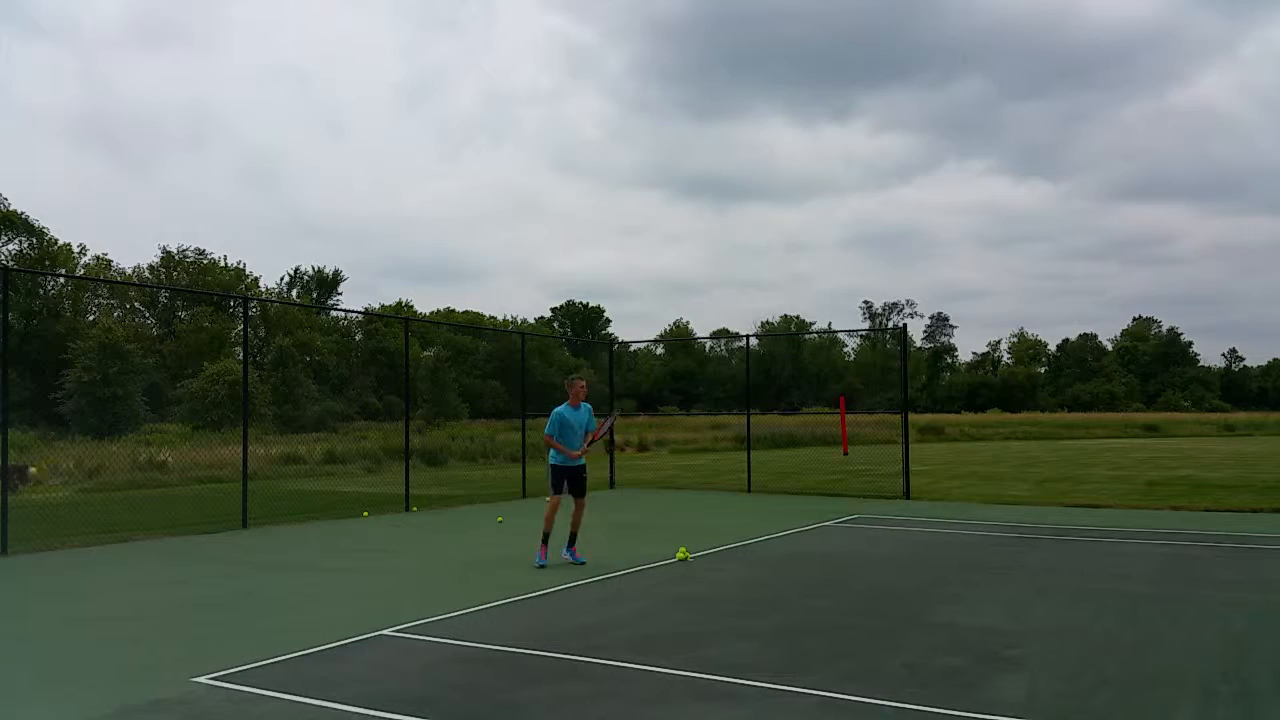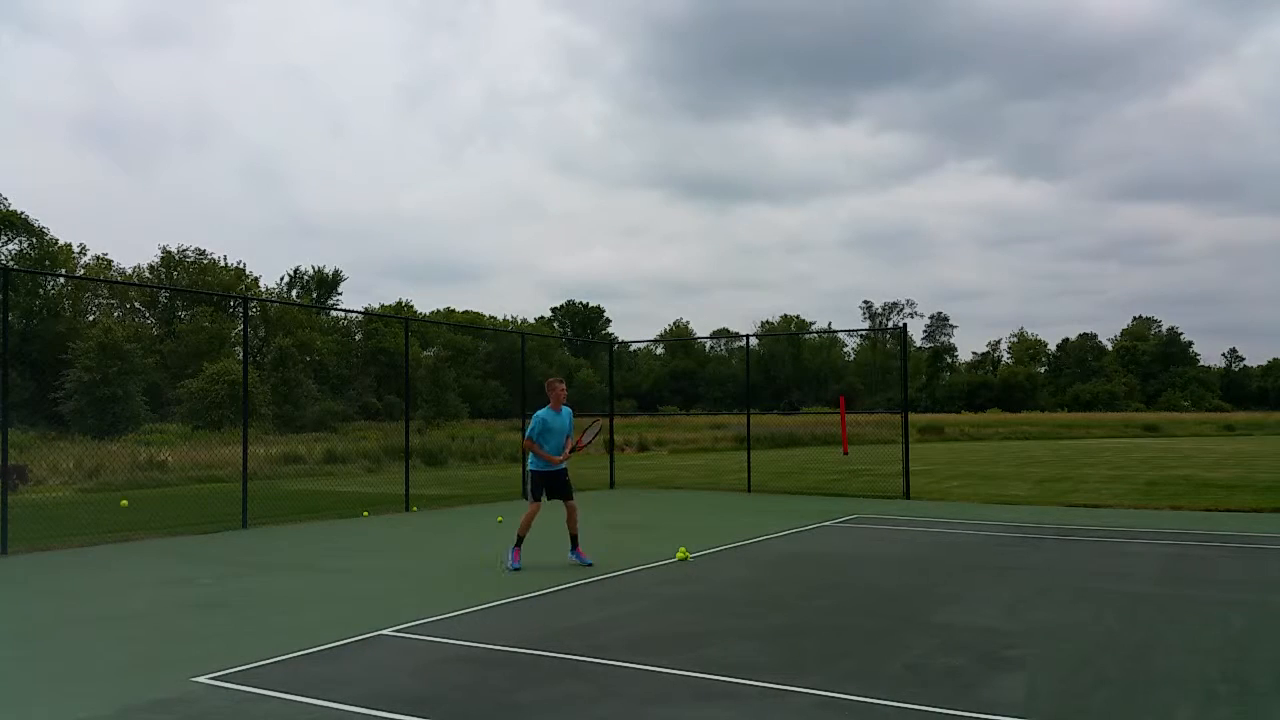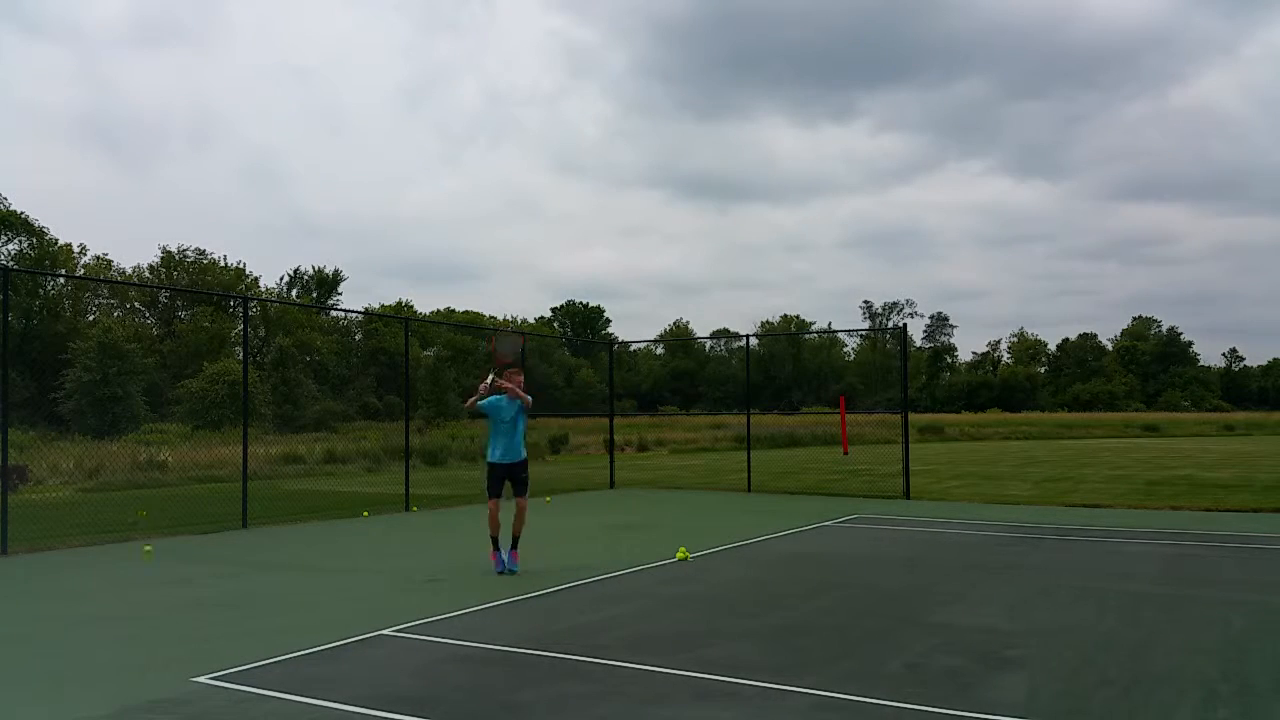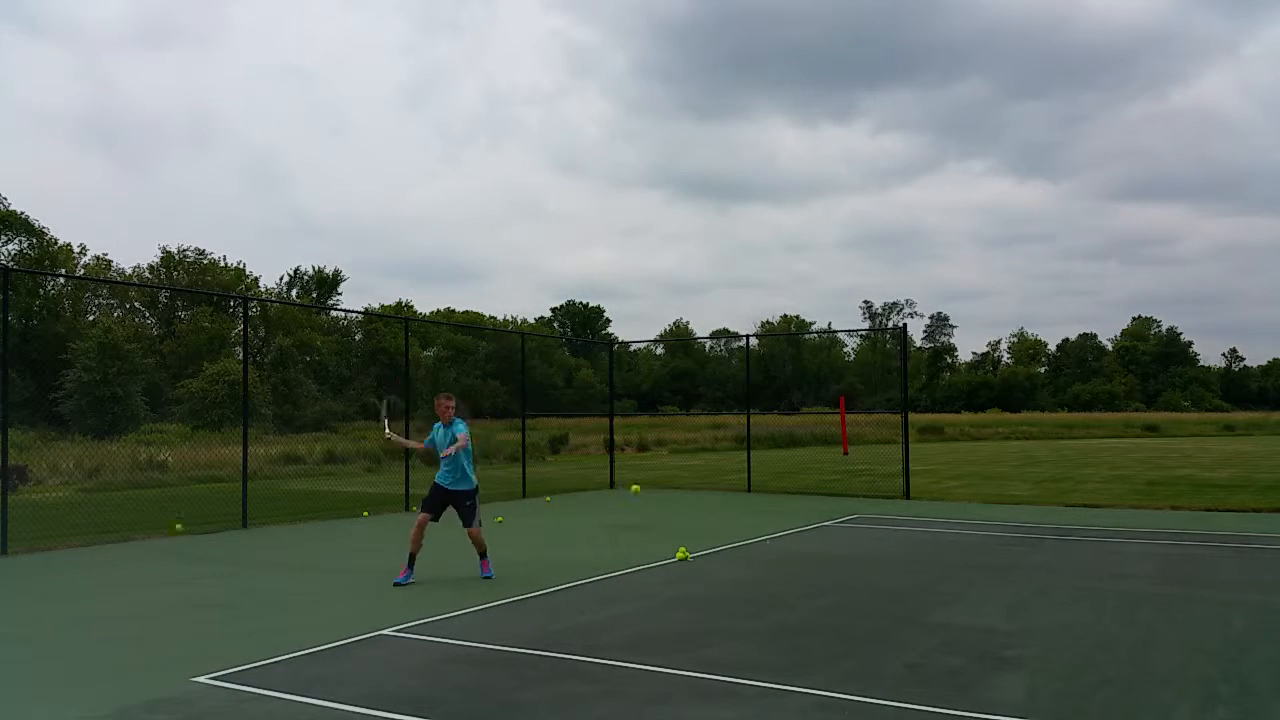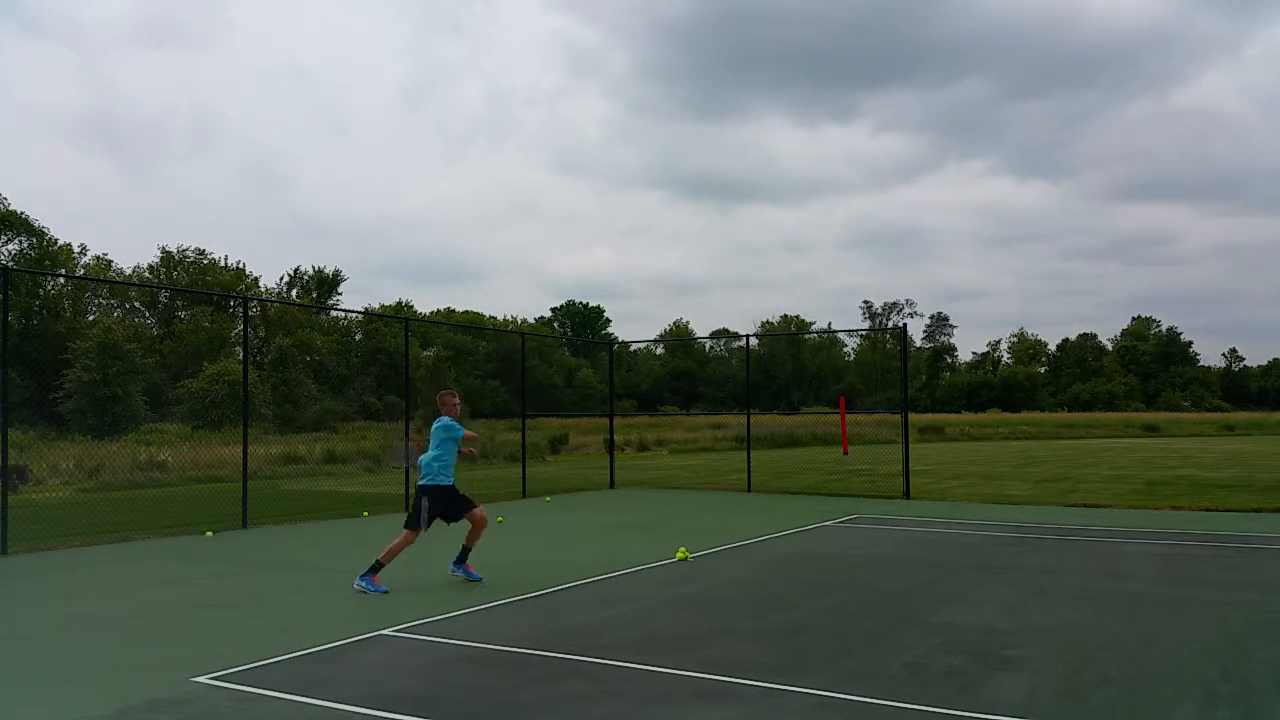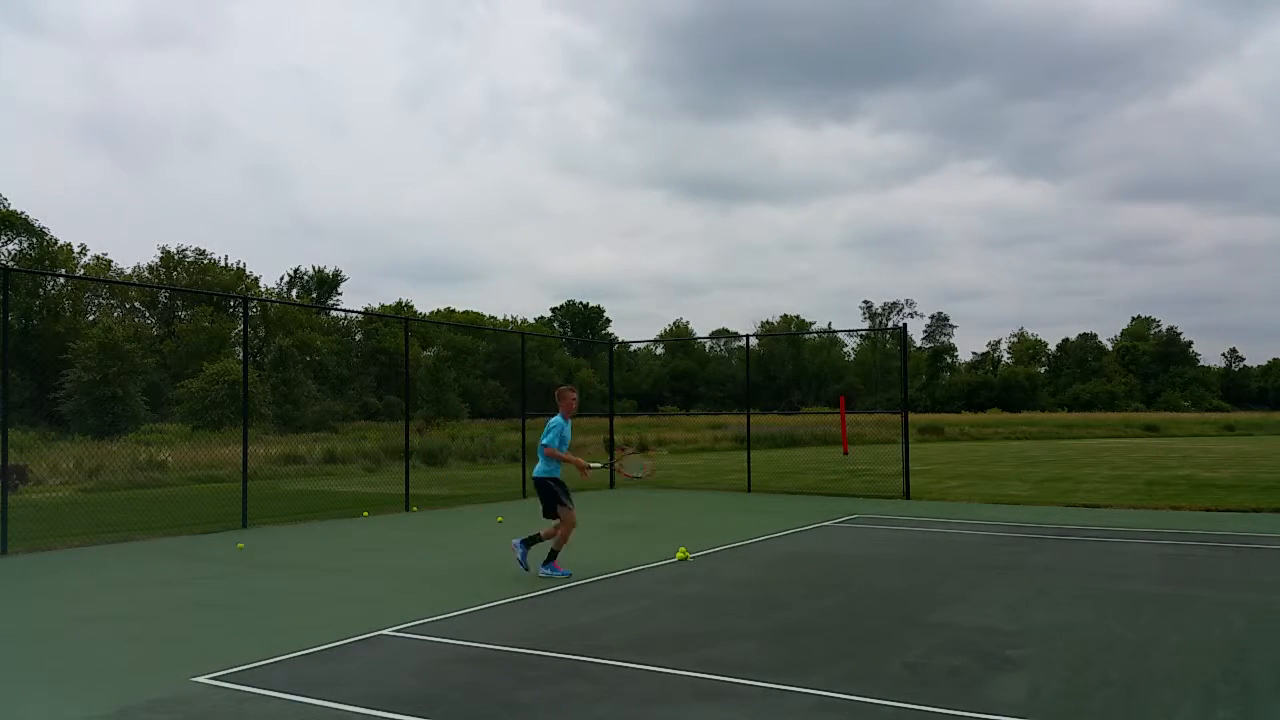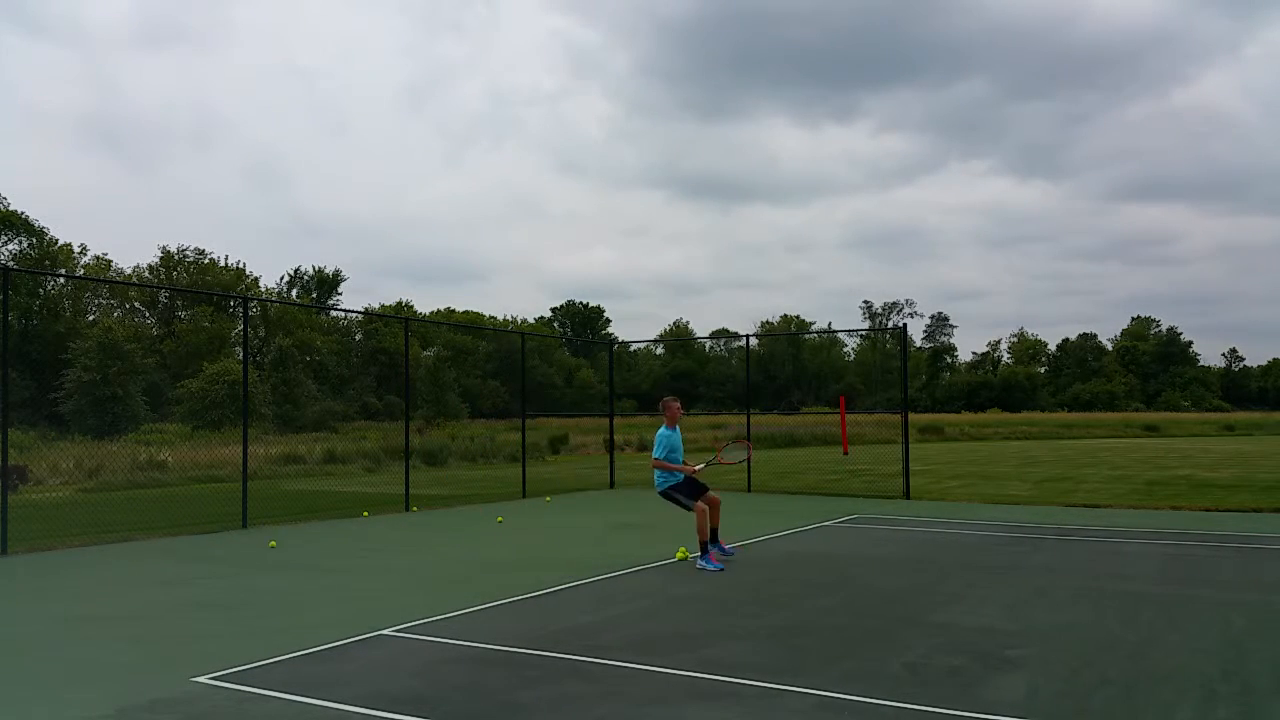
dt=0.5s
person 1, frame 1
left shoulder: (587, 409)
right shoulder: (558, 413)
left elbow: (590, 432)
right elbow: (548, 439)
left wrist: (585, 446)
right wrist: (570, 453)
left hip: (578, 465)
right hip: (559, 462)
left knee: (580, 505)
right knee: (554, 502)
left ankle: (569, 548)
right ankle: (543, 547)
person 1, frame 2
left shoulder: (568, 413)
right shoulder: (540, 417)
right elbow: (527, 443)
left wrist: (567, 451)
right wrist: (550, 458)
left hip: (559, 468)
right hip: (538, 468)
left knee: (572, 507)
right knee: (534, 508)
left ankle: (575, 550)
right ankle: (516, 549)
person 1, frame 3
left shoulder: (525, 401)
right shoulder: (494, 402)
left elbow: (526, 401)
right elbow: (469, 406)
left wrist: (511, 388)
right wrist: (478, 395)
left hip: (517, 460)
right hip: (495, 461)
left knee: (521, 506)
right knee: (493, 507)
left ankle: (514, 551)
right ankle: (496, 550)
person 1, frame 4
left shoulder: (459, 425)
right shoulder: (436, 429)
left elbow: (464, 440)
right elbow: (423, 447)
left wrist: (453, 449)
right wrist: (397, 439)
left hip: (465, 487)
right hip: (442, 484)
left knee: (473, 532)
right knee: (420, 522)
left ankle: (484, 560)
right ankle: (409, 570)
person 1, frame 5
left shoulder: (444, 425)
right shoulder: (445, 424)
right elbow: (471, 436)
left wrist: (460, 451)
left hip: (446, 487)
right hip: (431, 487)
left knee: (481, 519)
right knee: (410, 536)
left ankle: (460, 564)
right ankle: (366, 576)
person 1, frame 6
left shoulder: (567, 422)
right shoulder: (557, 423)
right elbow: (548, 451)
left wrist: (577, 463)
right wrist: (574, 460)
left hip: (549, 477)
right hip: (546, 477)
left knee: (566, 524)
right knee: (570, 520)
left ankle: (524, 543)
right ankle: (549, 564)
person 1, frame 7
left shoulder: (676, 428)
right shoulder: (662, 435)
right elbow: (655, 463)
left wrist: (685, 464)
right wrist: (682, 468)
left hip: (682, 479)
right hip: (667, 484)
left knee: (715, 501)
right knee: (701, 508)
left ankle: (715, 543)
right ankle: (705, 556)
